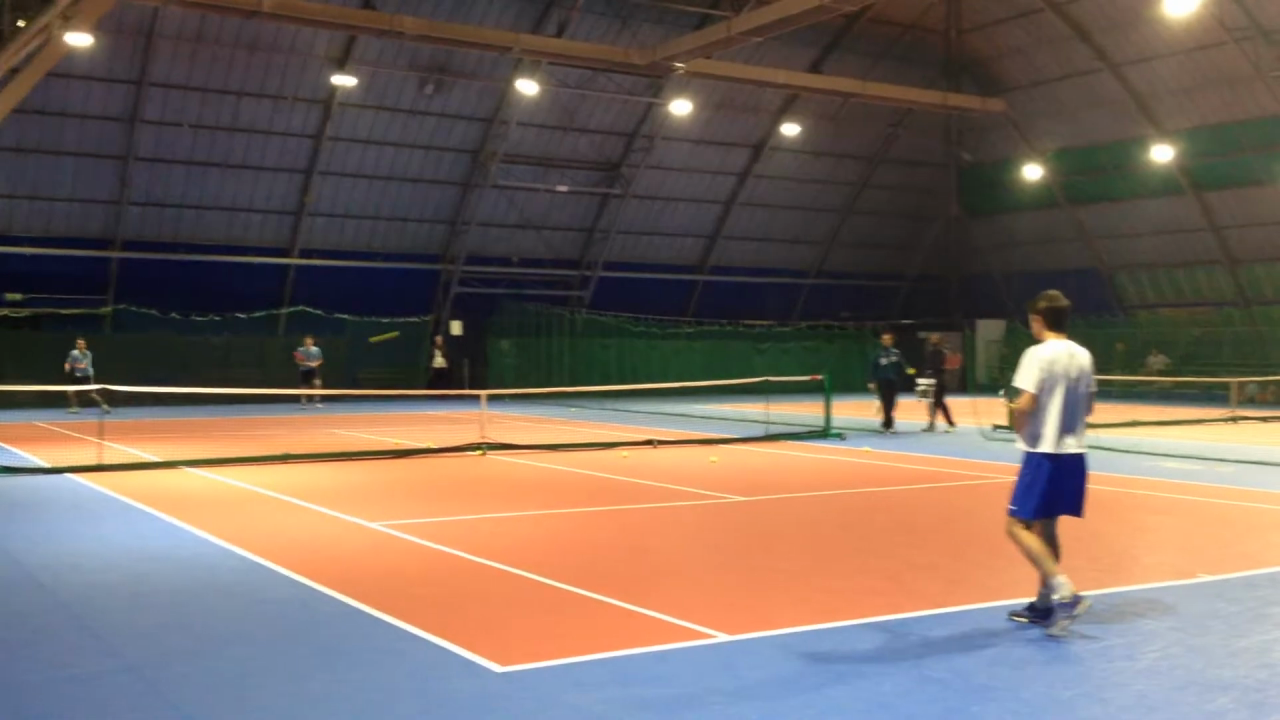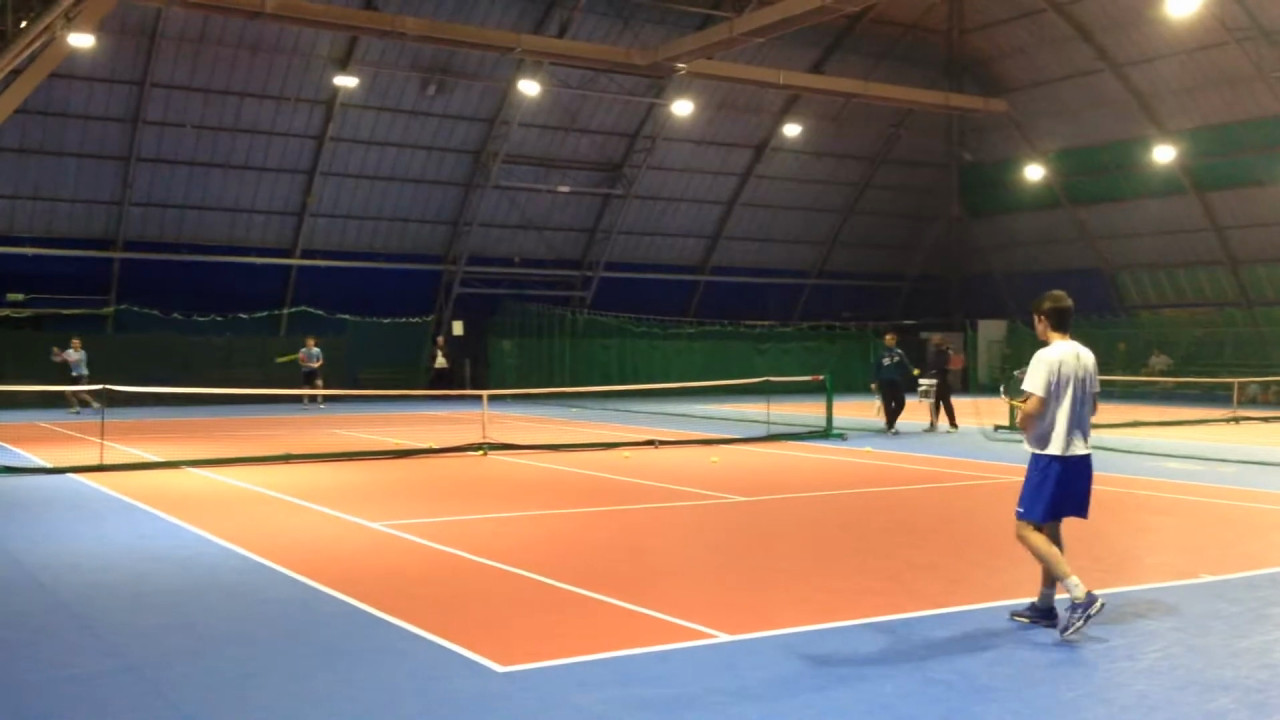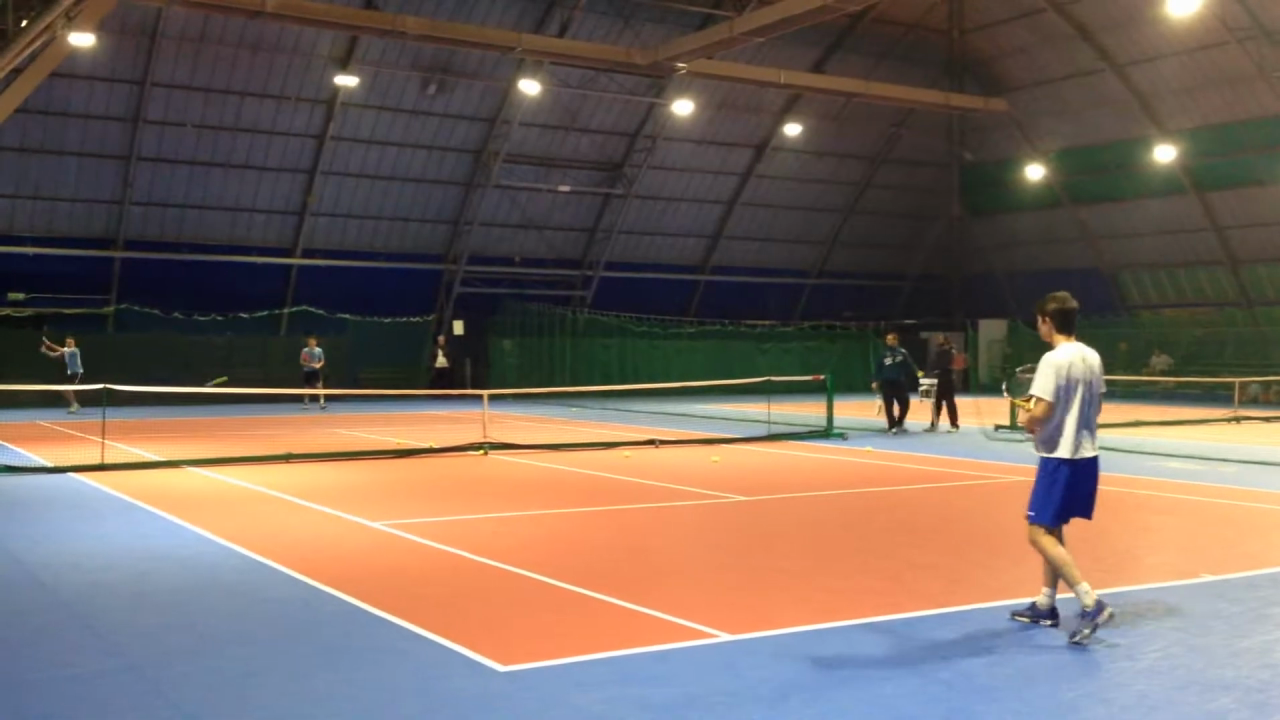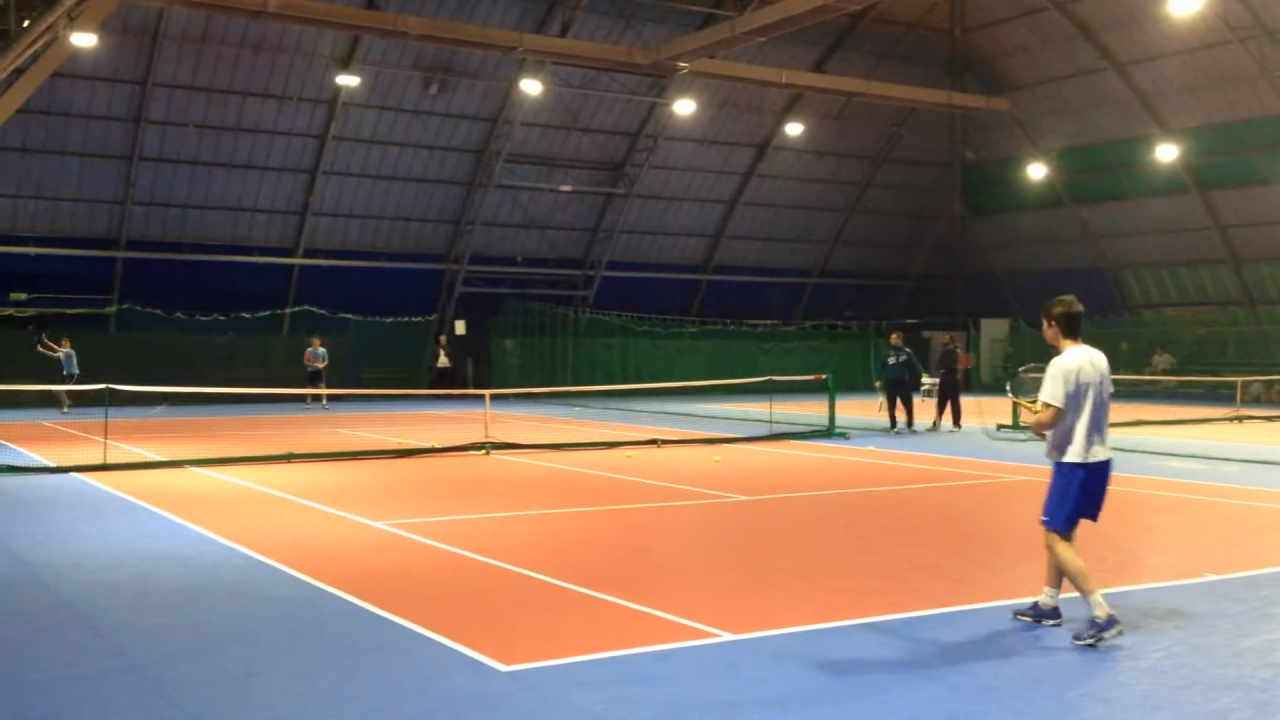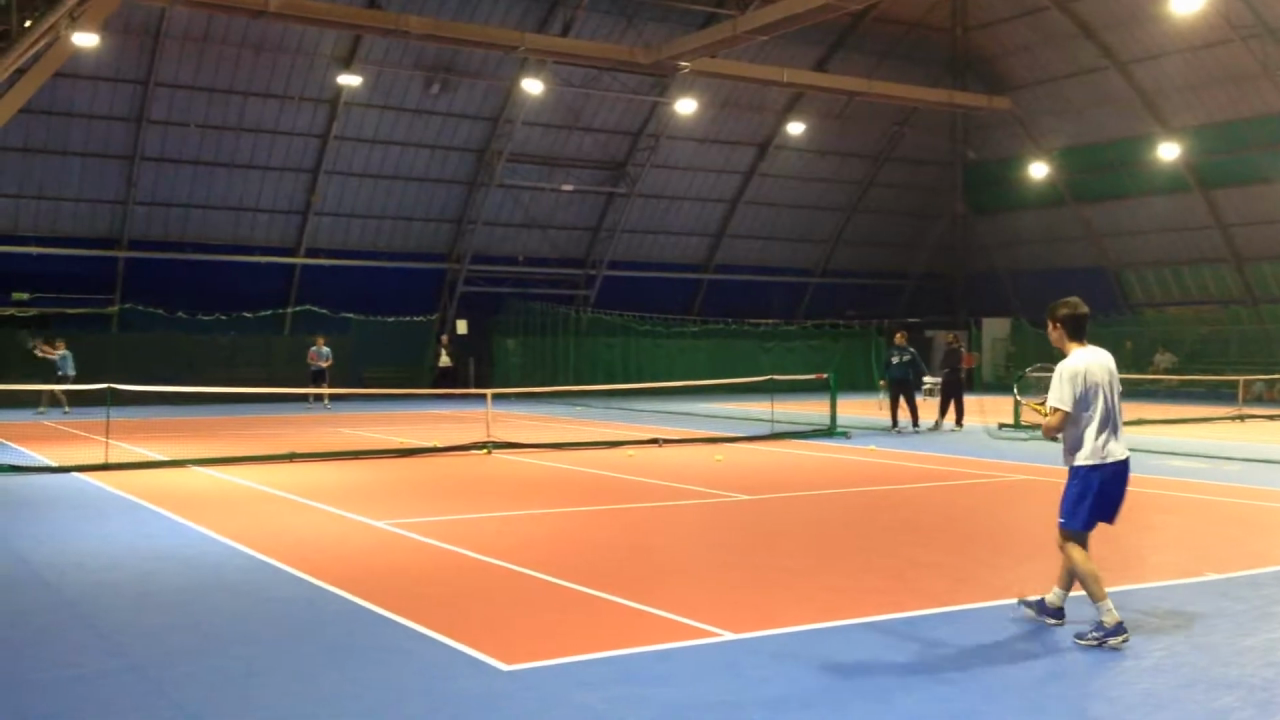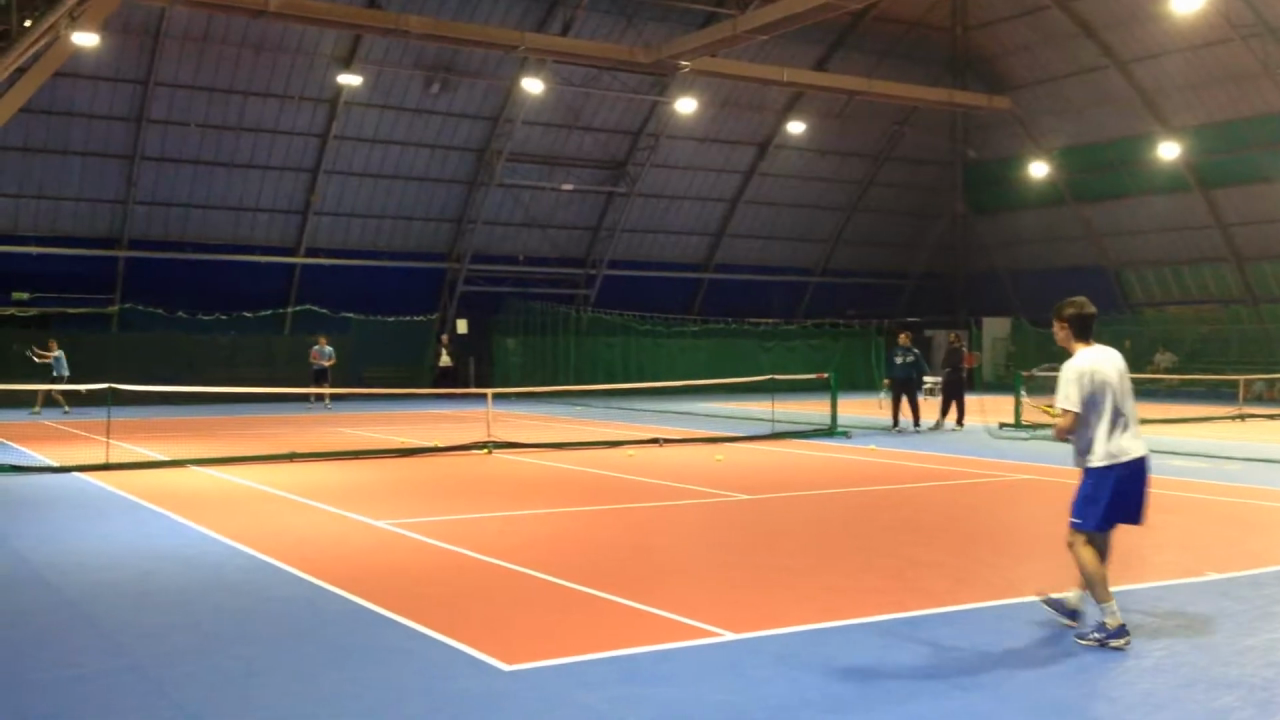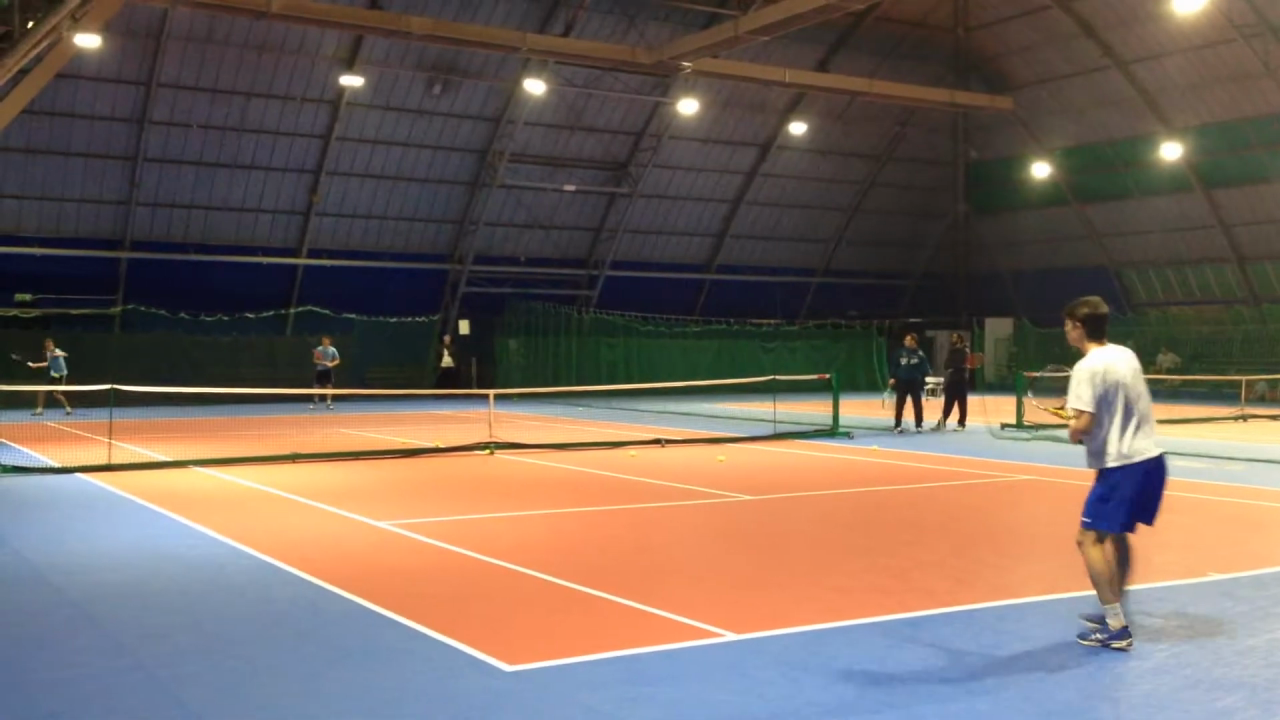
dt=0.1s
person 1, frame 1
left shoulder: (1038, 354)
right shoulder: (1083, 356)
left elbow: (1025, 406)
right elbow: (1087, 408)
left wrist: (1019, 425)
left hip: (1043, 454)
right hip: (1073, 454)
left knee: (1018, 526)
right knee: (1046, 527)
left ankle: (1066, 594)
right ankle: (1044, 604)
person 1, frame 2
left shoulder: (1046, 357)
right shoulder: (1087, 356)
left elbow: (1033, 409)
right elbow: (1091, 406)
left wrist: (1022, 422)
left hip: (1052, 456)
right hip: (1079, 455)
left knee: (1027, 530)
right knee: (1048, 529)
left ankle: (1081, 596)
right ankle: (1045, 606)
person 1, frame 3
left shoulder: (1054, 359)
right shoulder: (1092, 357)
left elbow: (1041, 413)
left wrist: (1028, 423)
left hip: (1060, 459)
right hip: (1086, 457)
left knee: (1040, 534)
right knee: (1052, 530)
left ankle: (1091, 603)
right ankle: (1046, 606)
person 1, frame 4
left shoulder: (1061, 365)
right shoulder: (1098, 357)
left elbow: (1048, 419)
left wrist: (1035, 424)
left hip: (1075, 463)
right hip: (1098, 459)
left knee: (1055, 538)
right knee: (1062, 532)
left ankle: (1103, 617)
right ankle: (1047, 605)
person 1, frame 5
left shoulder: (1069, 368)
right shoulder: (1105, 358)
left elbow: (1057, 423)
left wrist: (1045, 427)
right wrist: (1070, 420)
left hip: (1091, 465)
right hip: (1116, 460)
left knee: (1070, 542)
right knee: (1075, 535)
left ankle: (1111, 623)
right ankle: (1054, 603)
person 1, frame 6
left shoulder: (1075, 368)
right shoulder: (1113, 356)
left elbow: (1067, 425)
left wrist: (1056, 428)
right wrist: (1068, 415)
left hip: (1107, 465)
right hip: (1135, 459)
left knee: (1079, 540)
right knee: (1096, 533)
left ankle: (1113, 626)
right ankle: (1075, 603)
person 1, frame 7
left shoulder: (1087, 367)
right shoulder: (1127, 355)
left elbow: (1083, 426)
left wrist: (1072, 430)
right wrist: (1081, 416)
left hip: (1122, 466)
right hip: (1151, 459)
left knee: (1089, 539)
right knee: (1115, 533)
left ankle: (1117, 627)
right ankle: (1113, 608)
